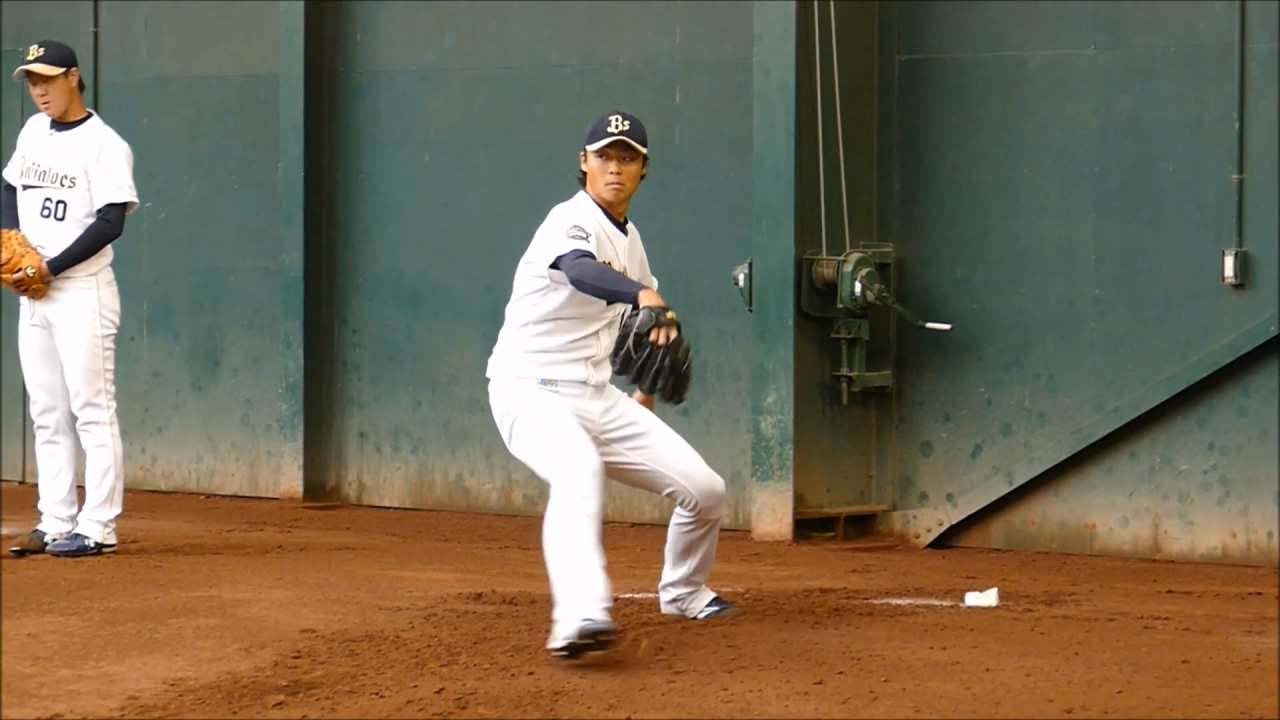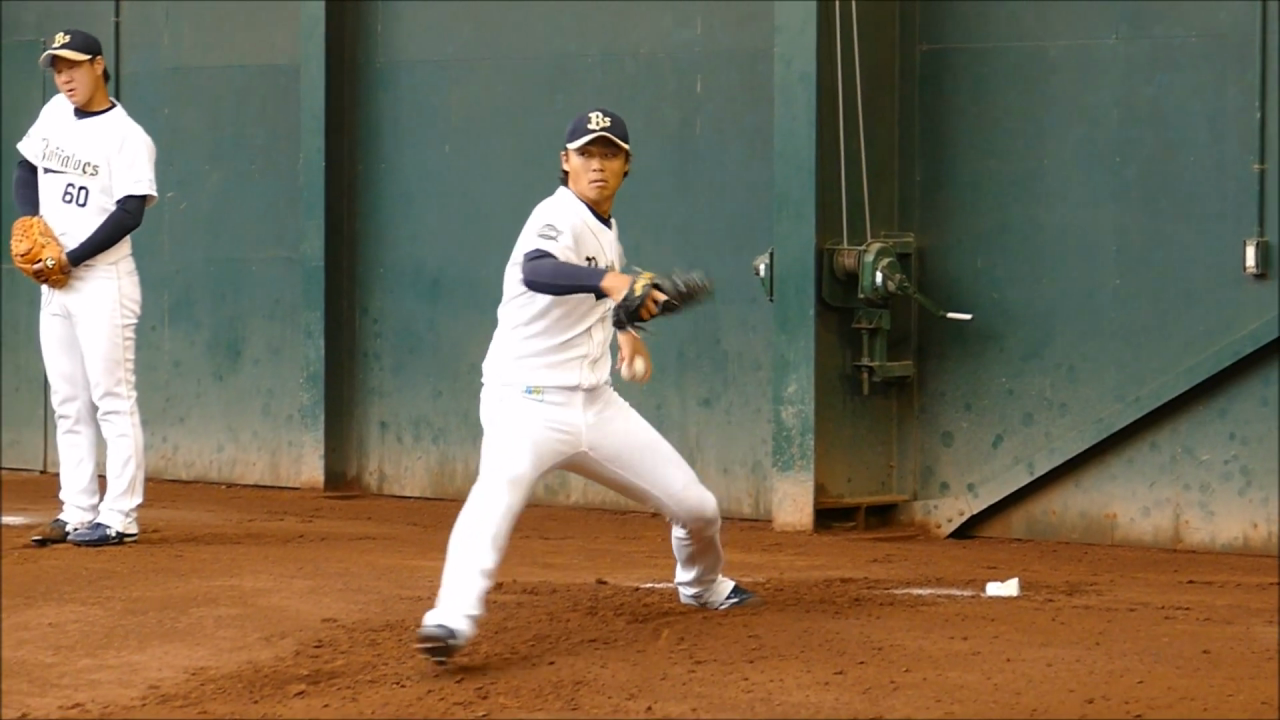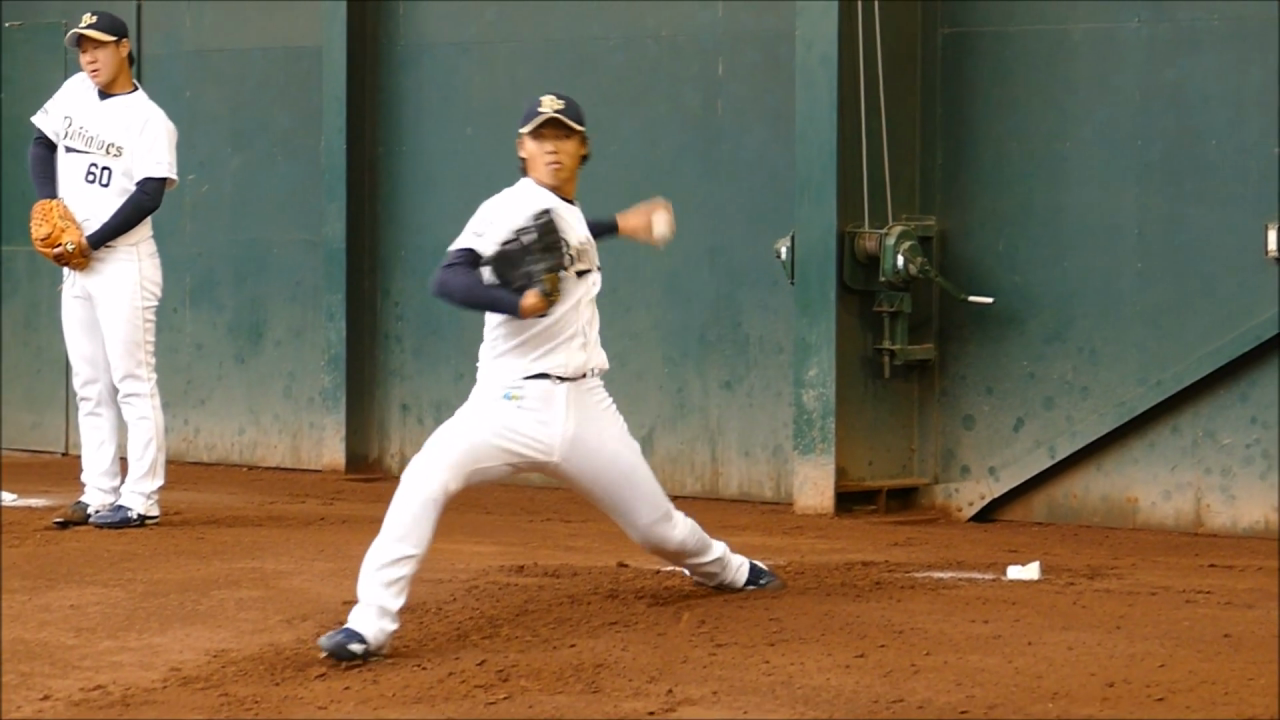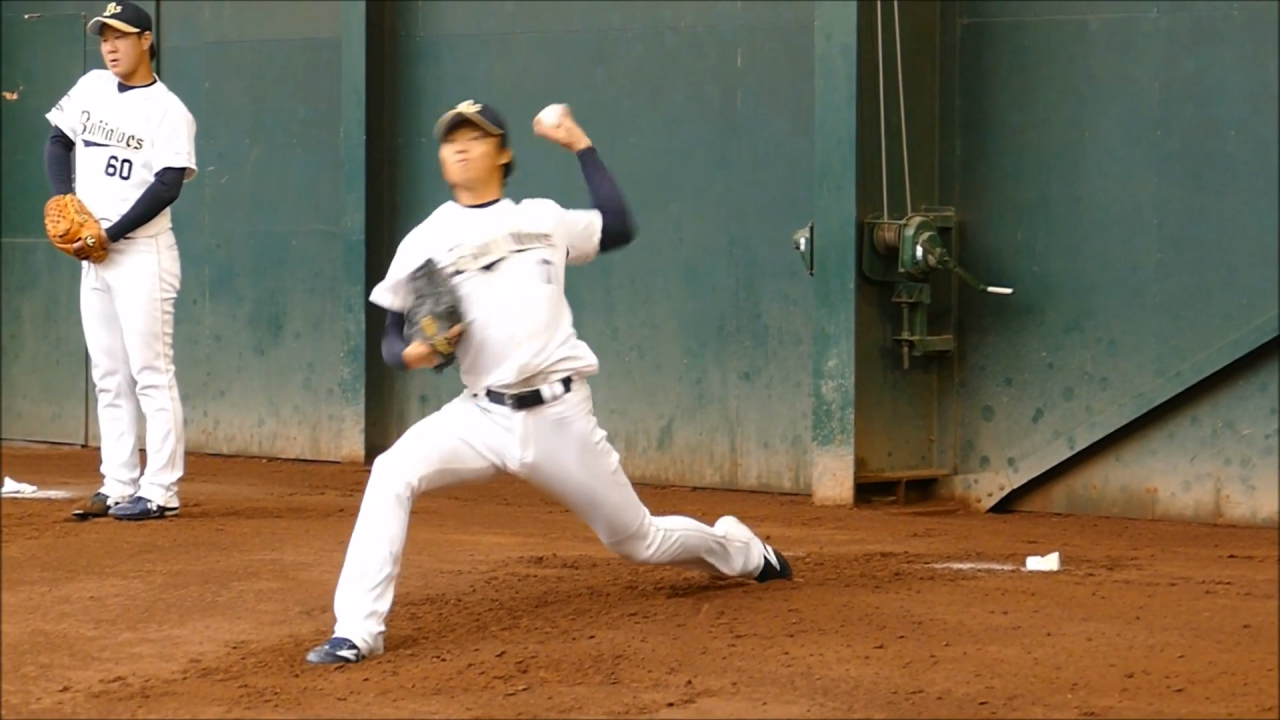
dt=0.3s
person 1, frame 1
left shoulder: (628, 238)
right shoulder: (571, 220)
right elbow: (581, 272)
left wrist: (646, 388)
right wrist: (643, 293)
left hip: (601, 397)
right hip: (532, 392)
left knee: (707, 489)
right knee: (579, 473)
left ankle: (684, 592)
right ankle: (580, 617)
person 1, frame 2
left shoulder: (606, 230)
right shoulder: (555, 217)
right elbow: (534, 272)
left wrist: (619, 330)
right wrist: (606, 280)
left hip: (597, 404)
right hip: (523, 401)
left knee: (697, 507)
right knee: (504, 481)
left ankle: (703, 586)
right ankle: (454, 619)
person 1, frame 3
left shoulder: (570, 216)
right shoulder: (510, 207)
right elbow: (451, 275)
left wrist: (614, 227)
right wrist: (515, 303)
left hip: (584, 403)
right hip: (510, 399)
left knee: (659, 528)
right knee: (427, 480)
left ankle: (726, 566)
right ankle: (369, 622)
person 1, frame 4
left shoulder: (545, 216)
right shoulder: (425, 239)
left elbow: (619, 230)
right elbow: (391, 338)
left wrist: (582, 146)
right wrist: (412, 353)
left hip: (557, 413)
right hip: (483, 413)
left knee: (638, 541)
right knee: (393, 475)
left ankle: (737, 547)
right ankle: (358, 628)
person 2, frame 1
left shoulder: (104, 144)
left elbow: (110, 223)
left wrist: (50, 268)
left hip: (82, 292)
left knee: (91, 410)
right knee: (47, 415)
left ankle: (97, 527)
right ankle: (55, 522)
person 2, frame 2
left shoulder: (127, 135)
right shoulder: (55, 113)
left elbow: (129, 214)
right elbow: (26, 170)
left wrist: (70, 258)
right wrist: (30, 224)
left hip: (102, 282)
right hip: (54, 285)
left knee: (112, 401)
right knee: (69, 405)
left ankle: (118, 517)
right ankle: (77, 512)
person 2, frame 3
left shoulder: (149, 119)
right shoulder: (75, 91)
left elbow: (148, 196)
right elbow: (41, 144)
left wrist: (89, 242)
right wrist: (48, 204)
left hip: (123, 264)
right hip: (75, 267)
left knee: (132, 383)
right knee: (90, 387)
left ankle: (139, 499)
right ankle: (97, 495)
person 2, frame 4
left shoulder: (169, 109)
right shoulder: (91, 87)
left elbow: (167, 187)
right elbow: (59, 141)
left wrist: (109, 234)
right wrist: (63, 199)
left hip: (142, 256)
right hip: (94, 259)
left knee: (150, 375)
right knee: (109, 379)
left ankle: (159, 491)
right ankle: (118, 487)
